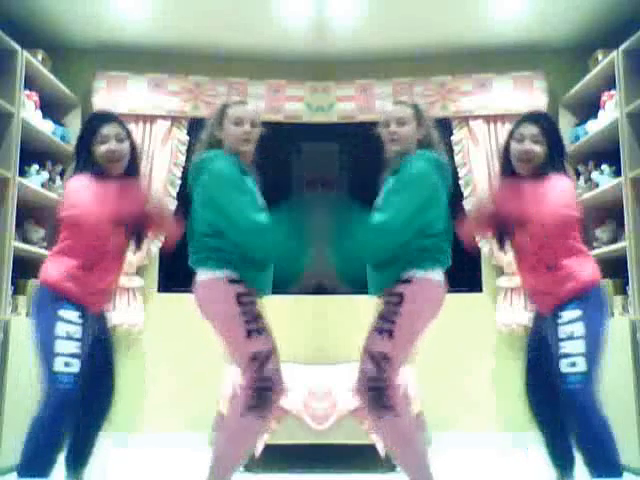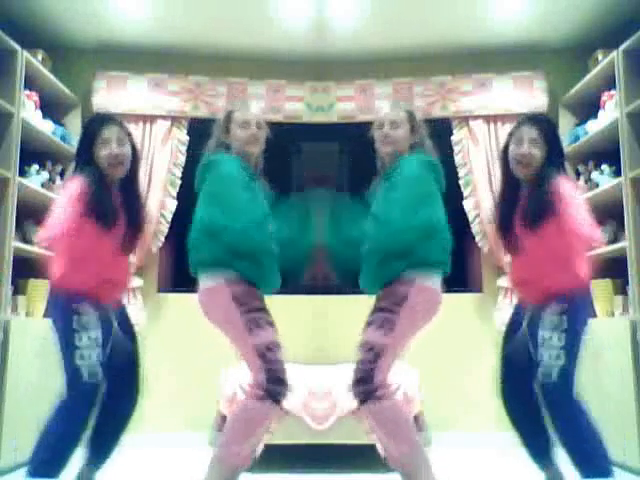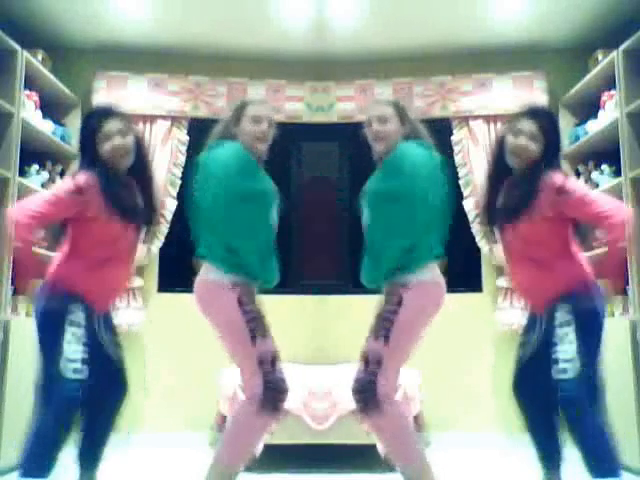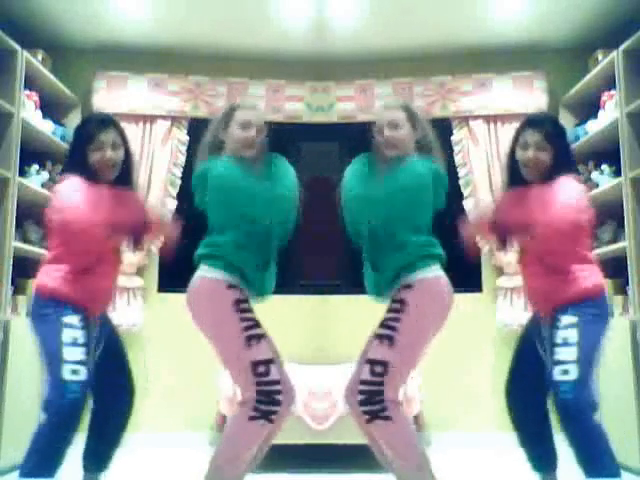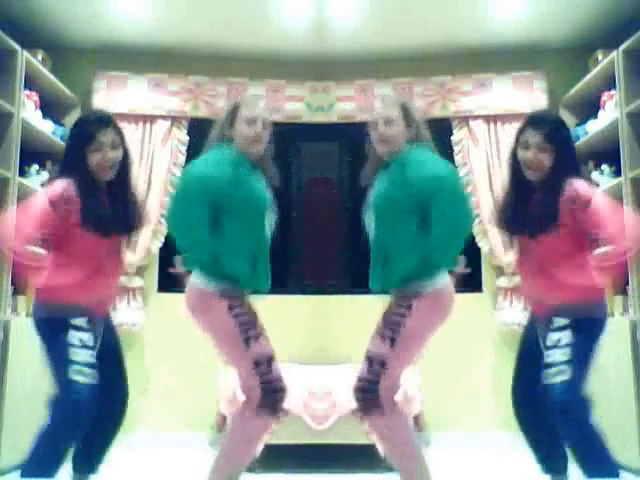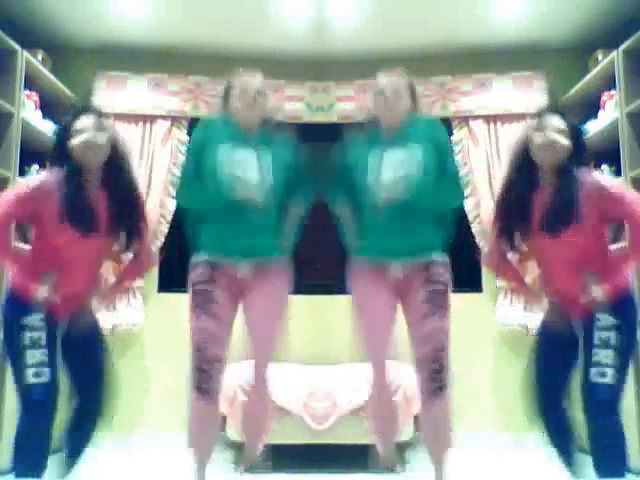
dt=0.7s
person 1, frame 1
left shoulder: (419, 170)
right shoulder: (397, 173)
left elbow: (394, 226)
right elbow: (382, 227)
left wrist: (349, 239)
left hip: (414, 283)
right hip: (402, 285)
left knee: (377, 387)
right knee: (378, 387)
person 1, frame 2
left shoulder: (414, 171)
right shoulder: (387, 179)
left elbow: (411, 226)
right elbow: (377, 233)
left wrist: (355, 234)
left hip: (413, 287)
right hip: (395, 289)
left knee: (368, 378)
right knee: (369, 384)
person 1, frame 3
left shoulder: (408, 158)
right shoulder: (388, 172)
left elbow: (426, 175)
left wrist: (420, 255)
left hip: (413, 287)
right hip: (401, 287)
left knee: (370, 390)
right knee: (369, 390)
person 1, frame 4
left shoulder: (416, 173)
right shoulder: (391, 177)
left elbow: (364, 208)
right elbow: (364, 231)
left wrist: (357, 174)
right wrist: (363, 176)
left hip: (420, 288)
right hip: (410, 290)
left knee: (375, 396)
right knee: (360, 395)
person 1, frame 5
left shoulder: (416, 163)
right shoulder: (384, 175)
left elbow: (448, 187)
left wrist: (438, 257)
left hip: (422, 293)
right hip: (407, 293)
left knee: (370, 391)
right knee: (373, 392)
person 1, frame 6
left shoulder: (431, 136)
right shoulder: (358, 145)
left elbow: (451, 195)
right elbow: (339, 186)
left wrist: (409, 195)
right wrist: (345, 211)
left hip: (424, 264)
right hip: (372, 268)
left knee: (432, 371)
right knee: (378, 366)
person 2, frame 1
left shoulder: (242, 173)
right shoulder: (220, 169)
left elbow: (258, 227)
right elbow: (247, 226)
right wrist: (289, 242)
left hip: (236, 285)
right hip: (225, 282)
left knee: (259, 386)
right knee: (262, 387)
person 2, frame 2
left shoulder: (250, 179)
right shoulder: (226, 170)
left elbow: (258, 234)
right elbow: (227, 226)
left hip: (243, 289)
right hip: (226, 286)
left knee: (269, 384)
right knee: (271, 379)
person 2, frame 3
left shoulder: (252, 172)
right shoulder: (232, 158)
right elbow: (214, 179)
right wrist: (218, 254)
left hip: (238, 288)
right hip: (226, 287)
left knee: (271, 390)
right knee: (269, 390)
person 2, frame 4
left shoulder: (246, 177)
right shoulder: (223, 173)
left elbow: (275, 231)
right elbow: (278, 206)
left wrist: (275, 174)
right wrist: (282, 172)
left hip: (230, 291)
right hip: (218, 288)
left knee: (279, 395)
right knee: (264, 396)
person 2, frame 5
left shoulder: (255, 175)
right shoulder: (223, 163)
right elbow: (193, 184)
right wrist: (201, 256)
left hip: (232, 294)
right hip: (217, 293)
left knee: (266, 392)
right knee: (269, 392)
person 2, frame 6
left shoulder: (281, 146)
right shoulder: (208, 136)
left elbow: (298, 187)
right elbow: (188, 195)
left wrist: (294, 211)
right wrist: (231, 194)
left hip: (268, 267)
right hip: (215, 264)
left knee: (261, 363)
right knee: (206, 369)
person 3, frame 1
left shoulder: (126, 194)
right shoulder: (83, 185)
left elbow: (171, 232)
right elbow: (96, 208)
left wrist: (155, 210)
right wrist: (140, 197)
left hip: (96, 304)
right hip: (62, 299)
left knee: (98, 395)
right knee: (64, 392)
person 3, frame 2
left shoulder: (127, 194)
right shoulder: (81, 188)
right elbow: (55, 235)
left hip: (110, 305)
right hip: (78, 300)
left knee: (125, 391)
right knee: (83, 393)
person 3, frame 3
left shoulder: (132, 188)
right shoulder: (84, 185)
right elbow: (21, 216)
right wrist: (30, 278)
left hip: (100, 307)
right hip: (68, 303)
left knee: (111, 390)
right knee: (65, 398)
person 3, frame 4
left shoulder: (117, 198)
right shoulder: (72, 188)
right elbow: (82, 219)
left wrist: (149, 221)
right wrist: (132, 208)
left hip: (93, 311)
right hip: (59, 306)
left knee: (118, 395)
right knee: (69, 398)
person 3, frame 5
left shoulder: (118, 198)
right shoulder: (64, 193)
right wrist: (53, 285)
left hip: (95, 312)
right hip: (62, 310)
left knee: (113, 398)
right knee: (77, 401)
person 3, frame 6
left shoulder: (121, 197)
right shoulder: (47, 186)
left elbow: (142, 253)
left wrist: (108, 291)
left hip: (76, 311)
right hip: (32, 307)
left knee: (92, 398)
right knee: (40, 401)
person 4, frame 1
left shoulder: (556, 185)
right shoulder: (512, 194)
left elbow: (545, 209)
right elbow: (468, 231)
left wrist: (500, 197)
right wrist: (484, 209)
left hip: (578, 299)
right hip: (544, 306)
left knee: (576, 392)
right knee: (541, 396)
person 4, frame 2
left shoulder: (559, 188)
right shoulder: (512, 194)
left elbow: (584, 236)
left hip: (561, 300)
right hip: (530, 304)
left knee: (556, 393)
right knee: (513, 390)
person 4, frame 3
left shoulder: (555, 186)
right shoulder: (507, 187)
left elbow: (618, 217)
left wrist: (608, 277)
left hip: (571, 302)
right hip: (539, 307)
left knee: (573, 397)
right knee: (528, 389)
person 4, frame 4
left shoulder: (566, 188)
right shoulder: (522, 197)
left elbow: (557, 218)
right elbow: (486, 227)
left wrist: (503, 210)
right wrist: (482, 225)
left hip: (580, 306)
right hip: (546, 311)
left knee: (571, 398)
right knee: (520, 394)
person 4, frame 5
left shoulder: (575, 193)
right shoulder: (521, 198)
left wrist: (589, 289)
left hip: (577, 310)
right hip: (544, 311)
left knee: (563, 401)
right knee: (526, 398)
person 4, frame 6
left shoulder: (592, 186)
right shoulder: (518, 197)
right elbow: (496, 253)
right wrist: (532, 292)
left hip: (607, 307)
right hip: (562, 311)
left knee: (600, 401)
right knee: (548, 398)
